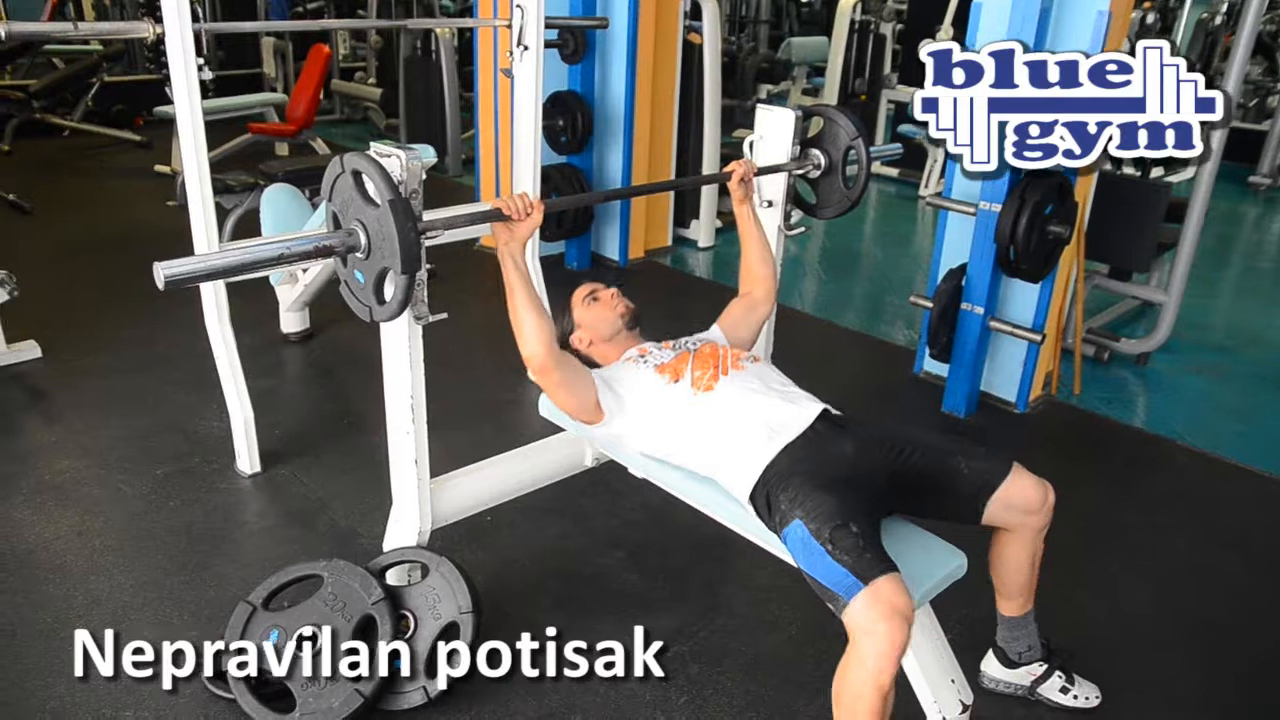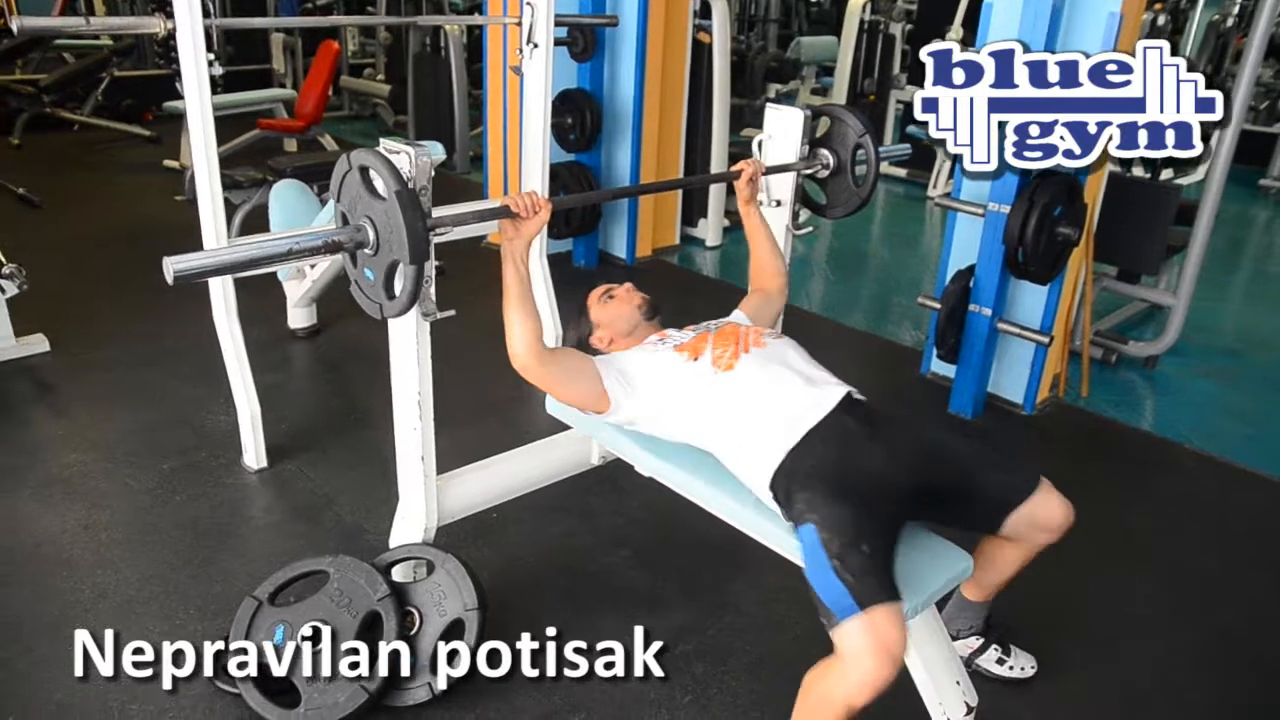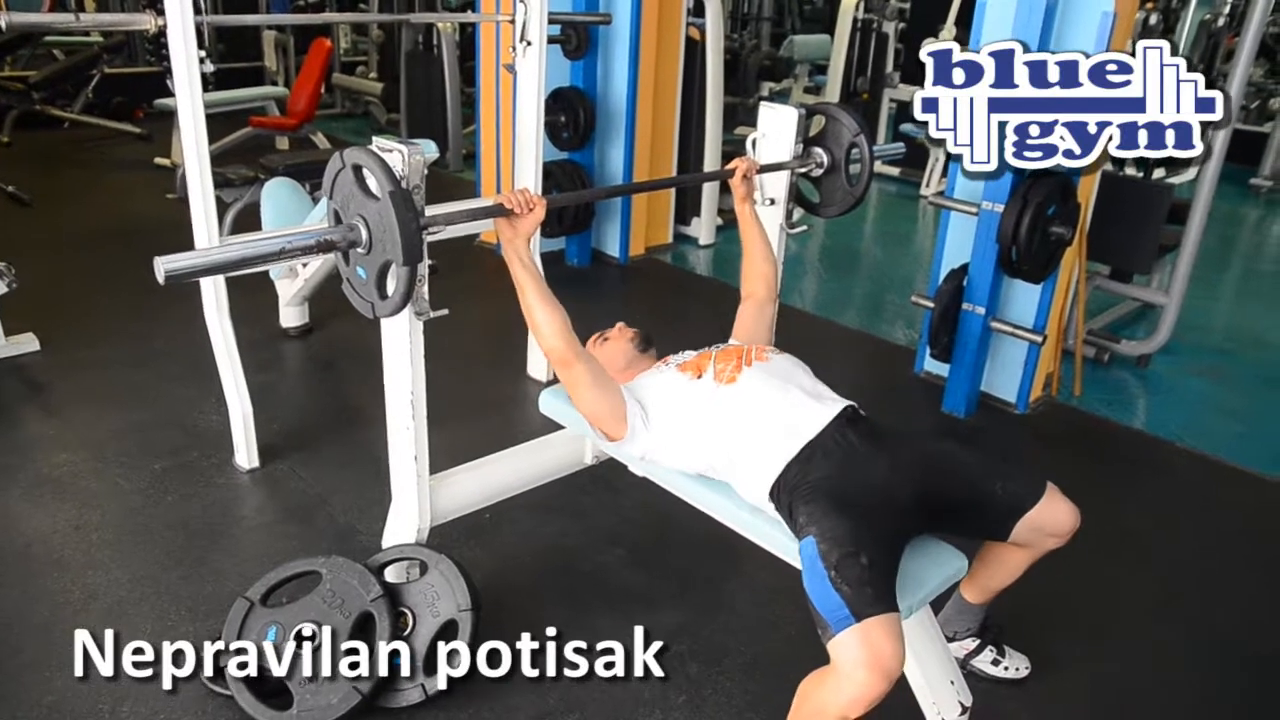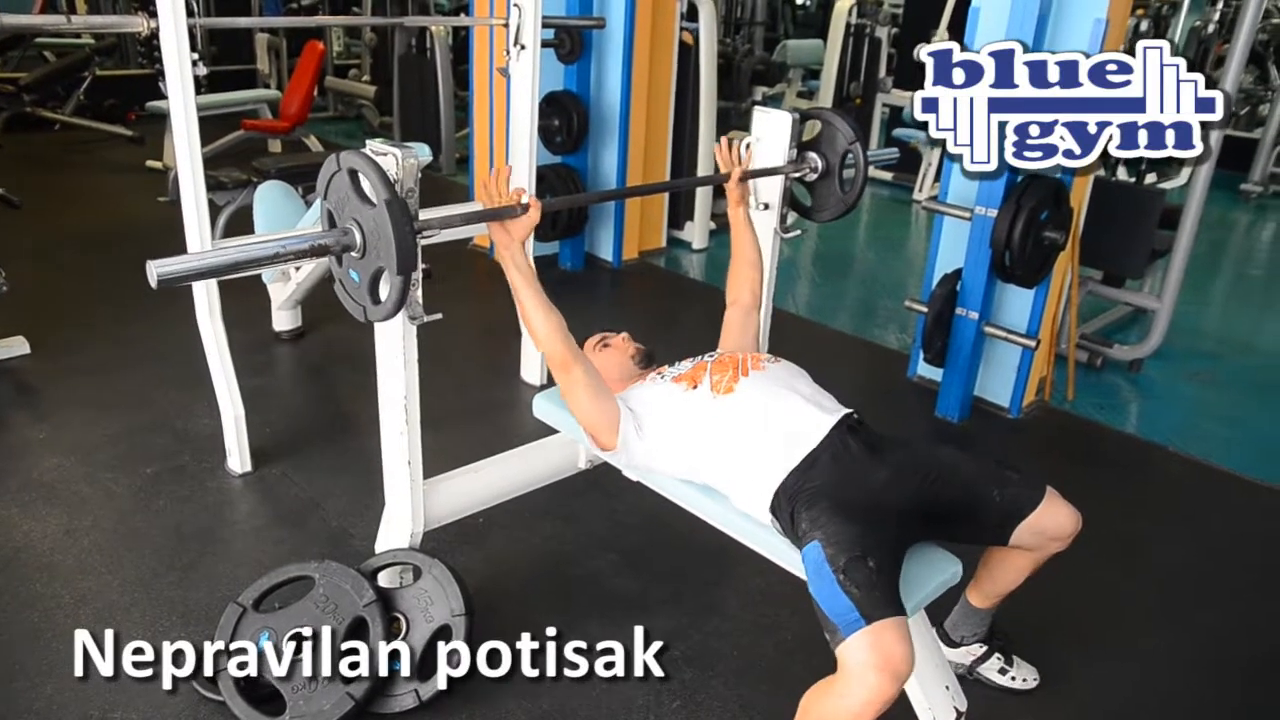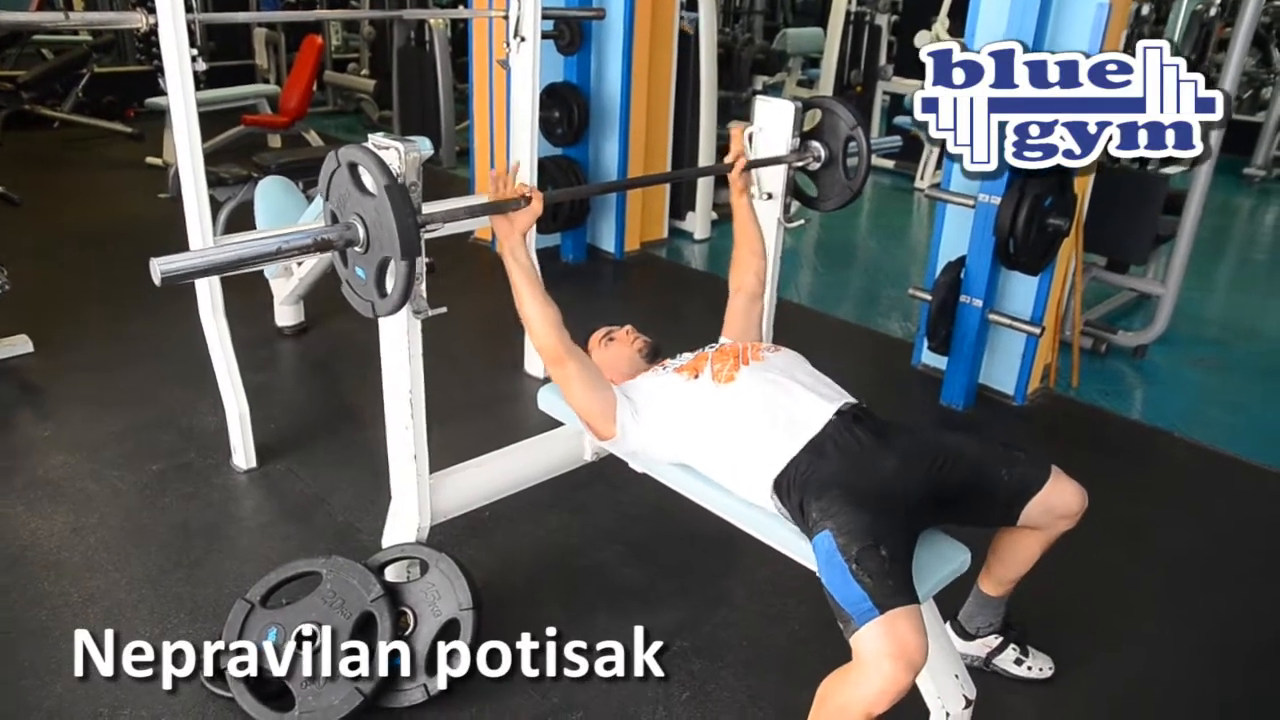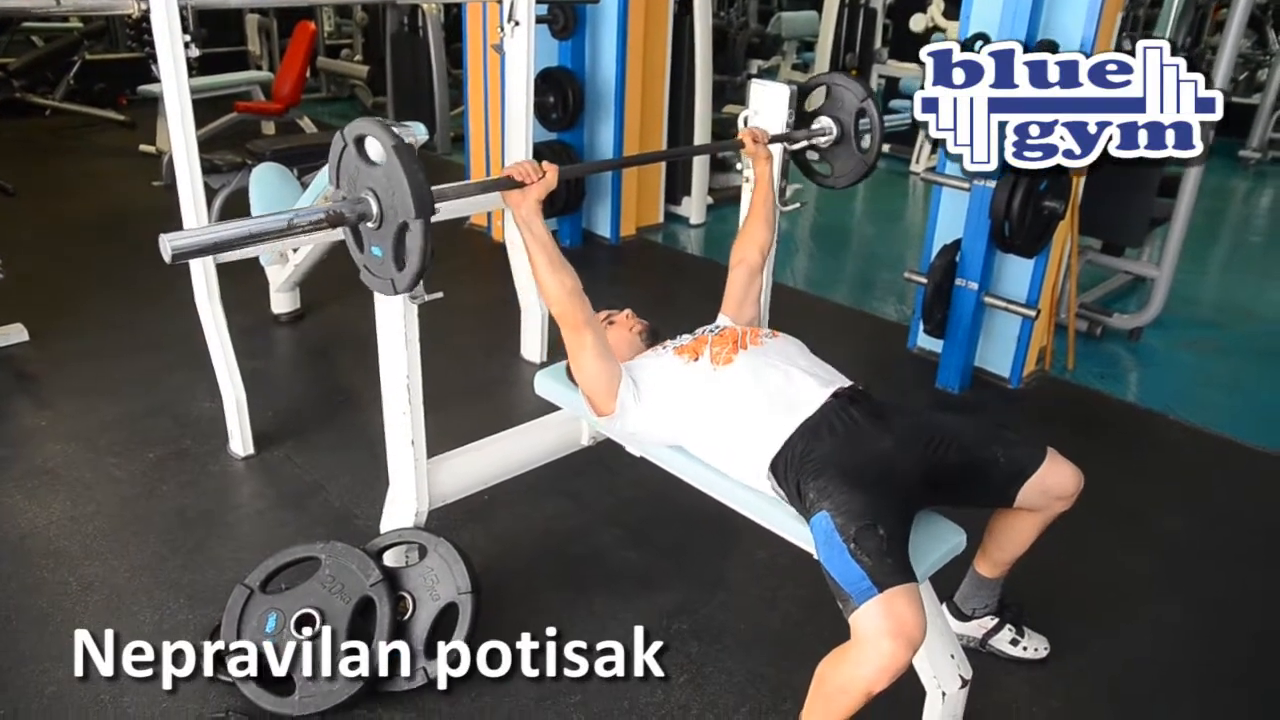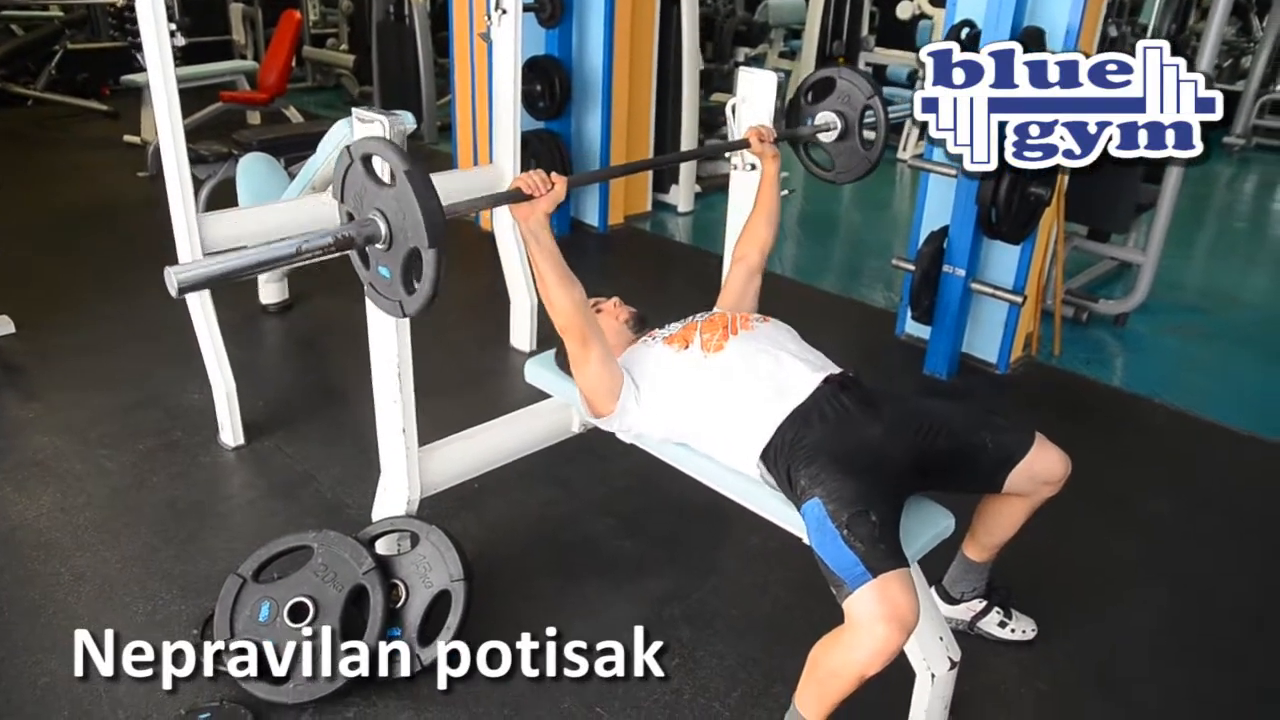
dt=0.7s
person 1, frame 1
left shoulder: (700, 342)
right shoulder: (607, 392)
left elbow: (759, 294)
right elbow: (543, 361)
left wrist: (742, 203)
right wrist: (511, 250)
left hip: (842, 433)
right hip: (786, 474)
left knee: (1032, 499)
right knee: (888, 620)
left ankle: (1017, 659)
person 1, frame 2
left shoulder: (720, 329)
right shoulder: (622, 375)
left elbow: (773, 285)
right elbow: (530, 357)
left wrist: (747, 202)
right wrist: (516, 246)
left hip: (866, 425)
right hip: (807, 465)
left knee: (1048, 514)
right knee: (873, 658)
left ankle: (960, 627)
person 1, frame 3
left shoulder: (717, 358)
right shoulder: (632, 410)
left elbow: (761, 291)
right elbow: (563, 353)
left wrist: (743, 202)
right wrist: (515, 245)
left hip: (871, 442)
right hip: (813, 480)
left knee: (1055, 520)
right knee: (869, 669)
left ankle: (958, 628)
person 1, frame 4
left shoulder: (714, 364)
right shoulder: (627, 420)
left elbow: (744, 298)
right elbow: (561, 358)
left wrist: (737, 202)
right wrist: (510, 248)
left hip: (868, 448)
right hip: (811, 490)
left knee: (1056, 524)
right knee: (880, 670)
left ankle: (963, 635)
person 1, frame 5
left shoulder: (718, 355)
right shoulder: (629, 412)
left elbow: (747, 284)
right elbow: (557, 353)
left wrist: (740, 190)
right wrist: (511, 241)
left hip: (876, 435)
right hip: (818, 473)
left knee: (1062, 502)
right knee: (892, 663)
left ankle: (977, 630)
person 1, frame 6
left shoulder: (717, 335)
right shoulder: (628, 392)
left elbow: (749, 260)
right elbow: (571, 317)
left wrist: (762, 165)
right wrist: (527, 211)
left hip: (870, 416)
right hip: (811, 456)
left knee: (1058, 483)
right knee: (890, 641)
left ankle: (972, 610)
person 1, frame 7
left shoulder: (707, 325)
right shoulder: (621, 390)
left elbow: (750, 259)
right elbow: (573, 332)
left wrist: (769, 165)
right wrist: (533, 224)
left hip: (861, 403)
right hip: (803, 442)
left knee: (1047, 469)
right knee: (884, 624)
left ankle: (961, 594)
